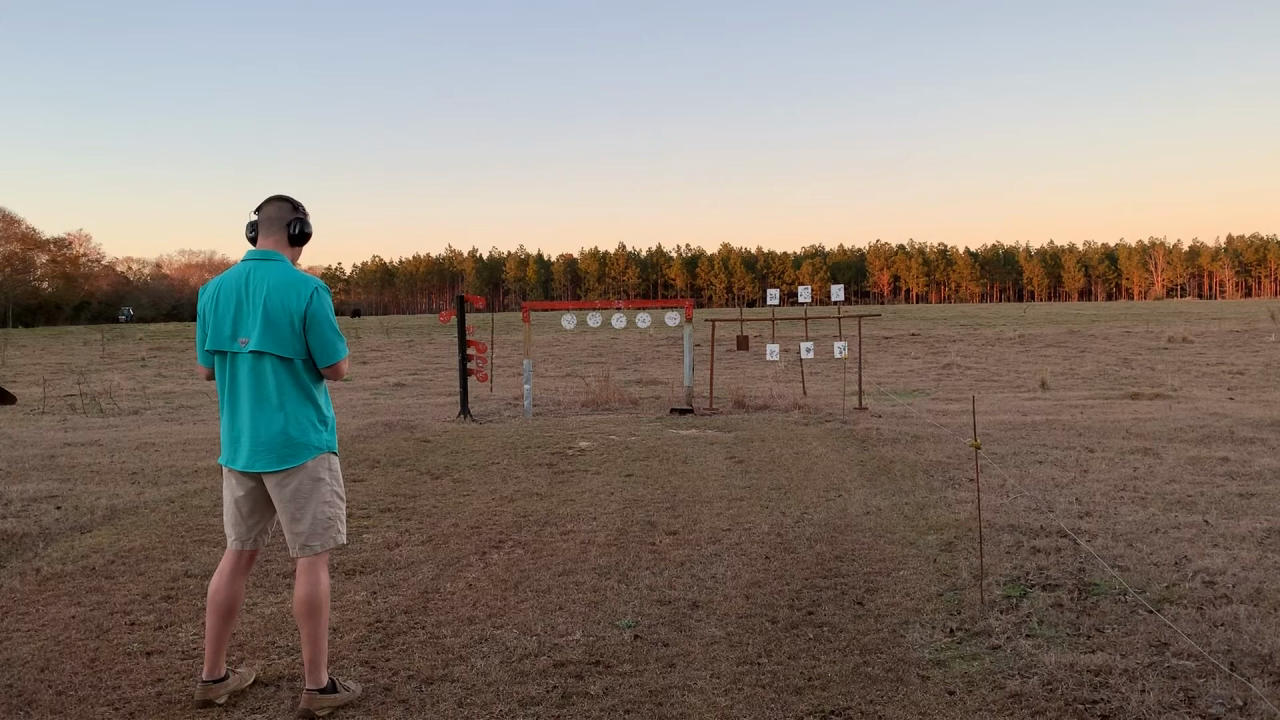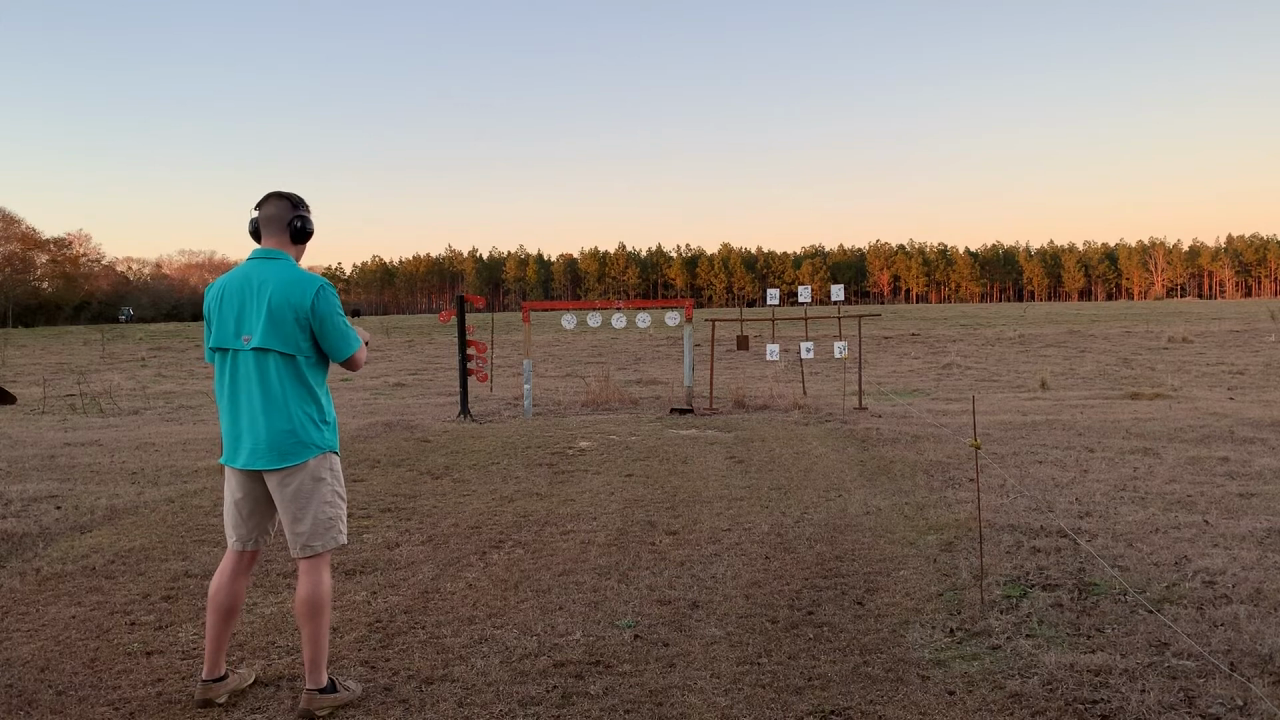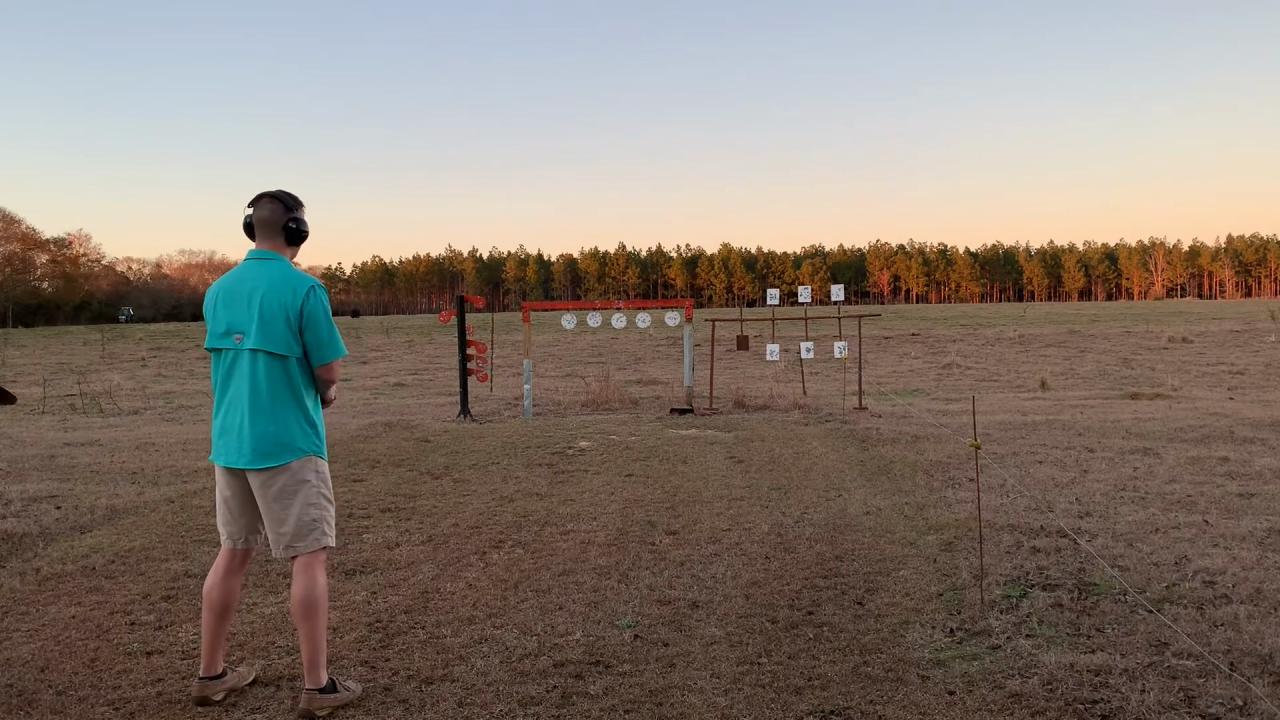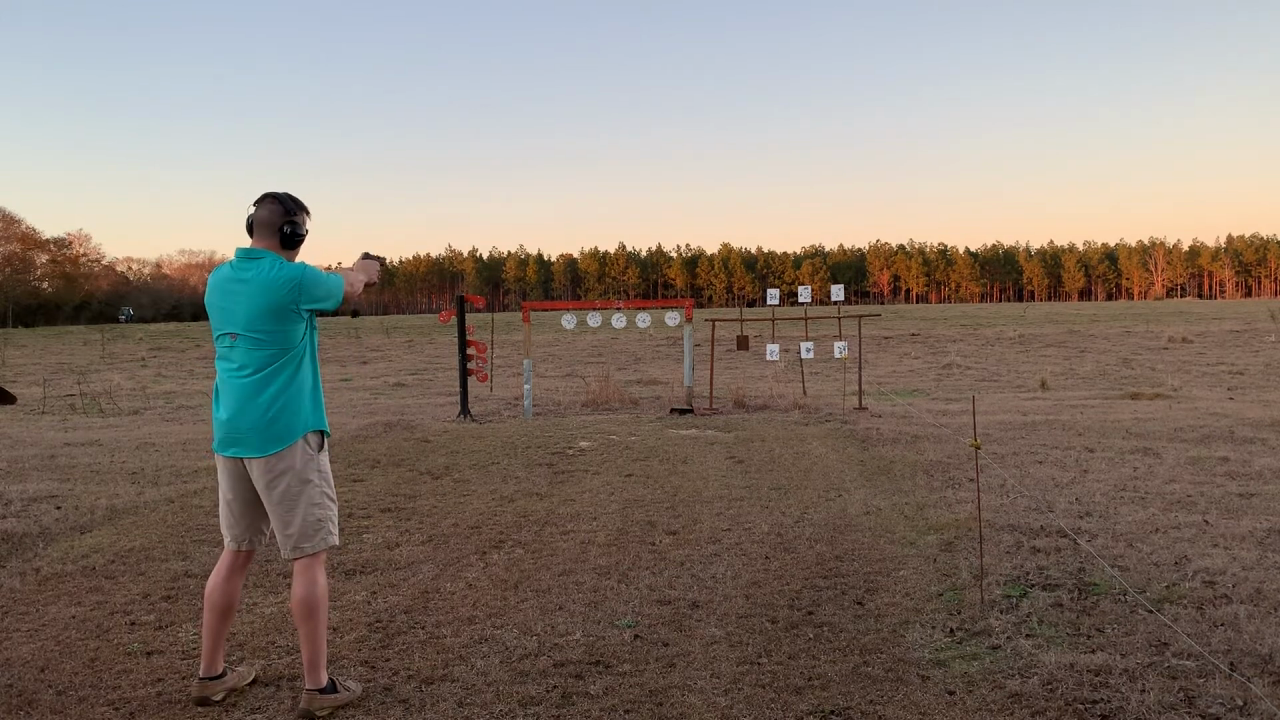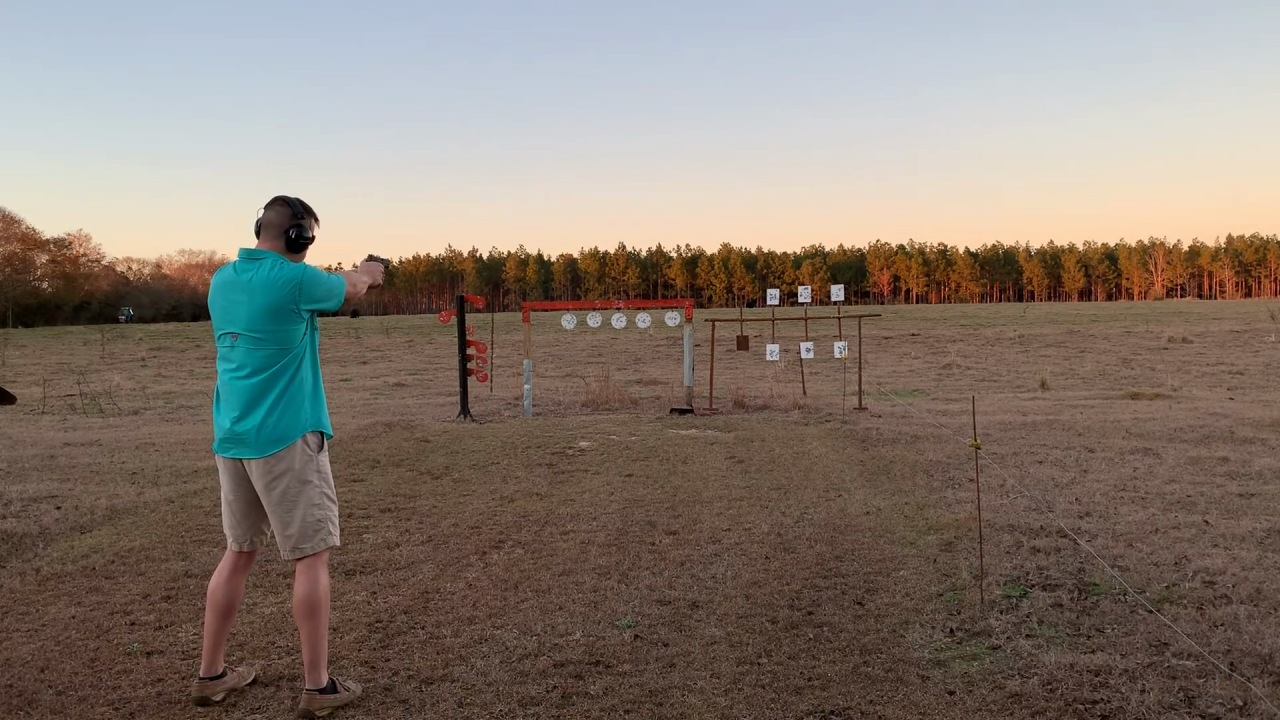
dt=1s
person 1, frame 1
left shoulder: (214, 289)
right shoulder: (306, 289)
left elbow: (207, 370)
right elbow: (336, 370)
right wrist: (336, 349)
left hip: (240, 446)
right hip: (299, 445)
left knee: (238, 553)
right knee: (312, 558)
left ankle: (213, 676)
person 1, frame 2
left shoulder: (219, 288)
right shoulder: (310, 288)
left elbow: (221, 359)
right elbow: (353, 360)
right wrist: (359, 337)
left hip: (241, 445)
right hip: (300, 444)
left knee: (239, 554)
right knee: (313, 559)
left ankle: (213, 676)
person 1, frame 3
left shoulder: (218, 290)
right shoulder: (303, 288)
right elbow: (329, 372)
right wrist: (322, 391)
left hip: (232, 443)
right hip: (289, 444)
left knee: (233, 553)
right knee: (308, 558)
left ankle: (210, 674)
person 1, frame 4
left shoulder: (218, 280)
right shoulder: (292, 280)
right elbow: (348, 288)
left wrist: (346, 272)
right wrist: (362, 271)
left hip: (232, 438)
right hip: (286, 437)
left knee: (236, 552)
right knee: (309, 558)
left ankle: (210, 674)
person 1, frame 5
left shoulder: (222, 279)
right shoulder: (294, 279)
right elbow: (348, 289)
left wrist: (350, 275)
right wrist: (367, 273)
left hip: (231, 438)
right hip: (286, 438)
left knee: (238, 551)
right knee: (311, 556)
left ankle: (210, 674)
